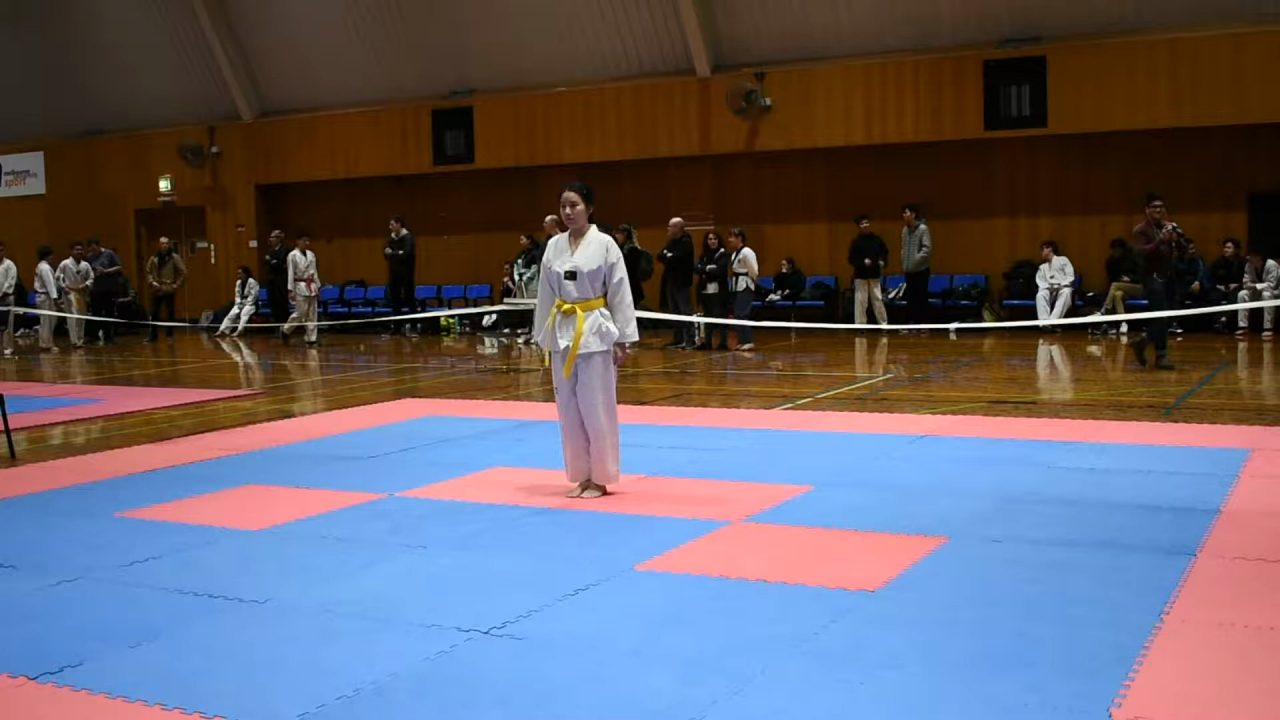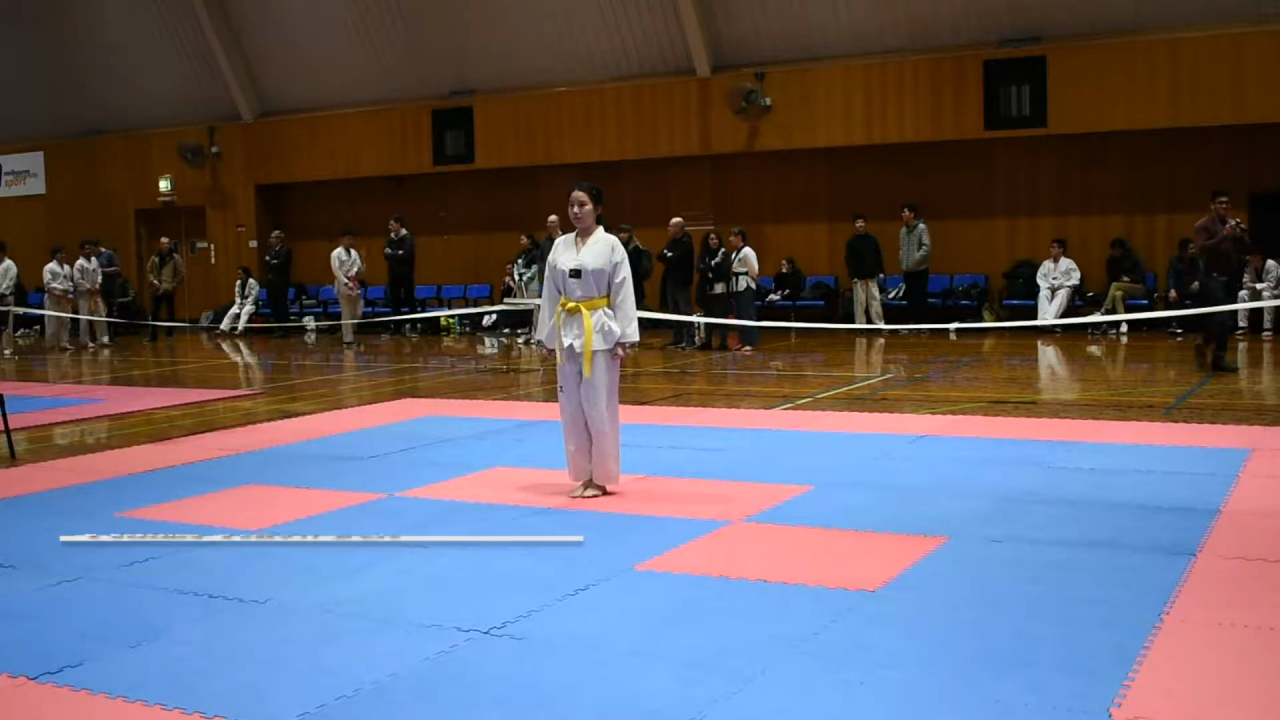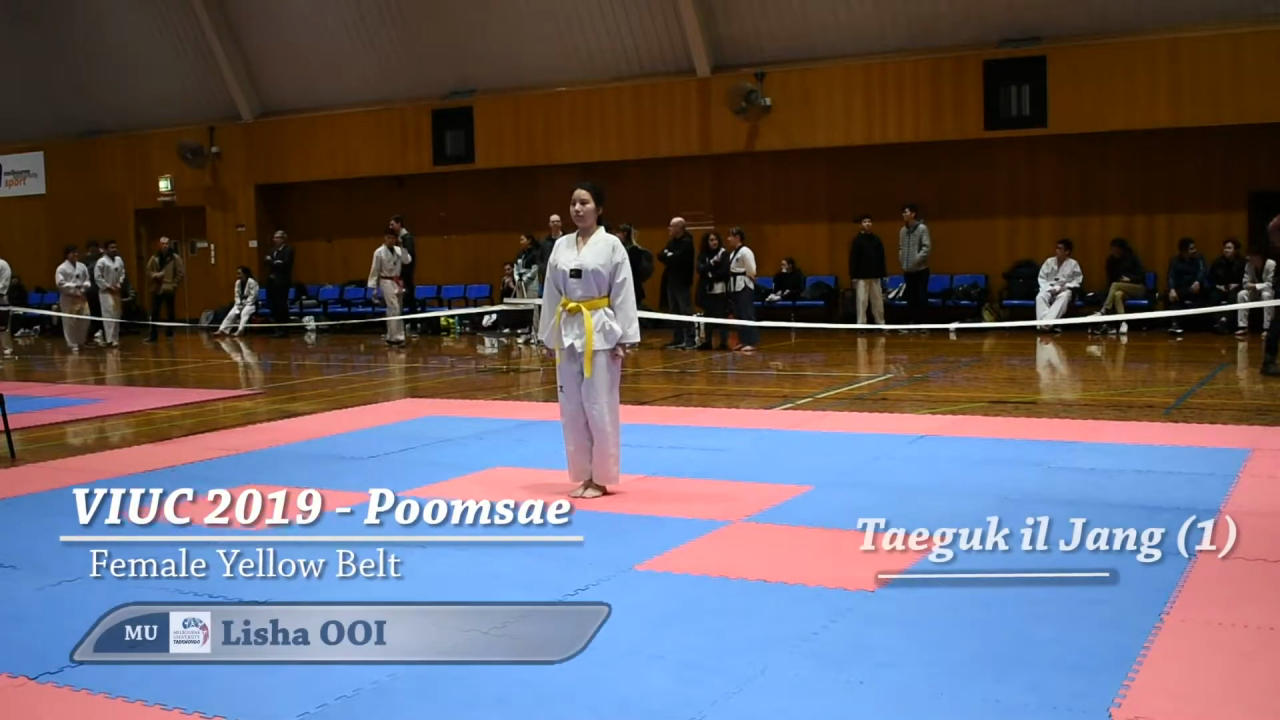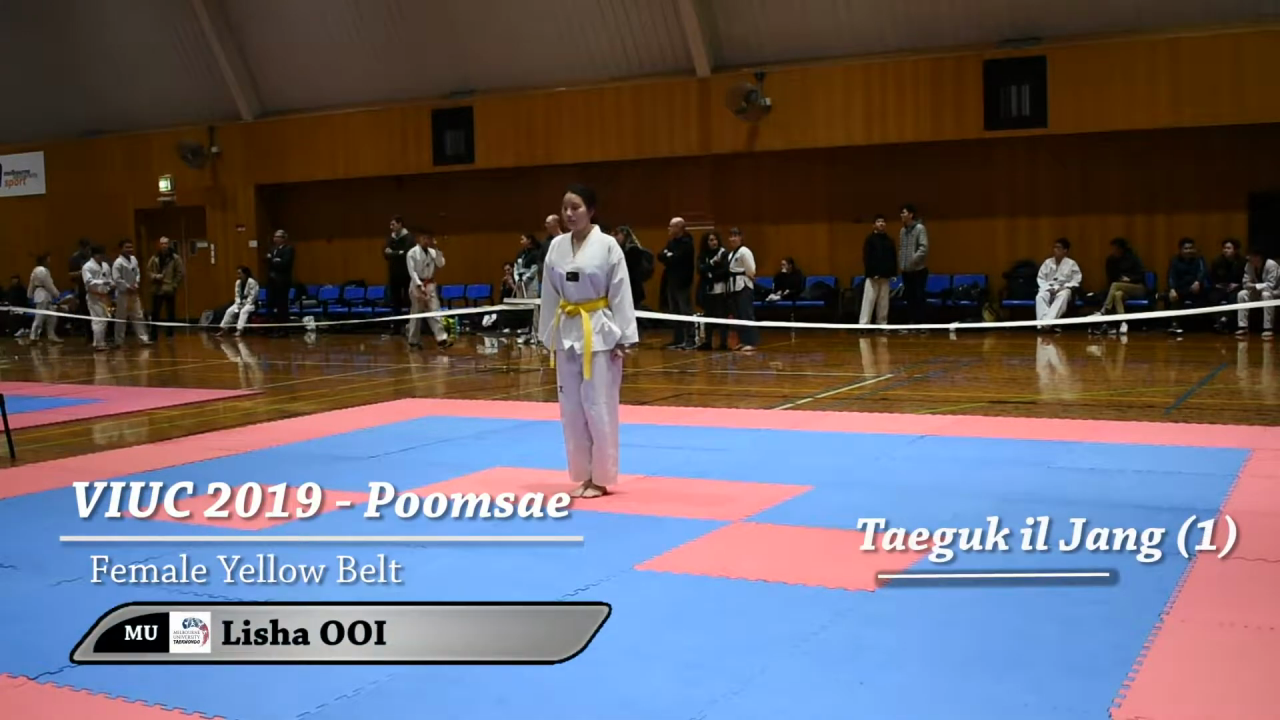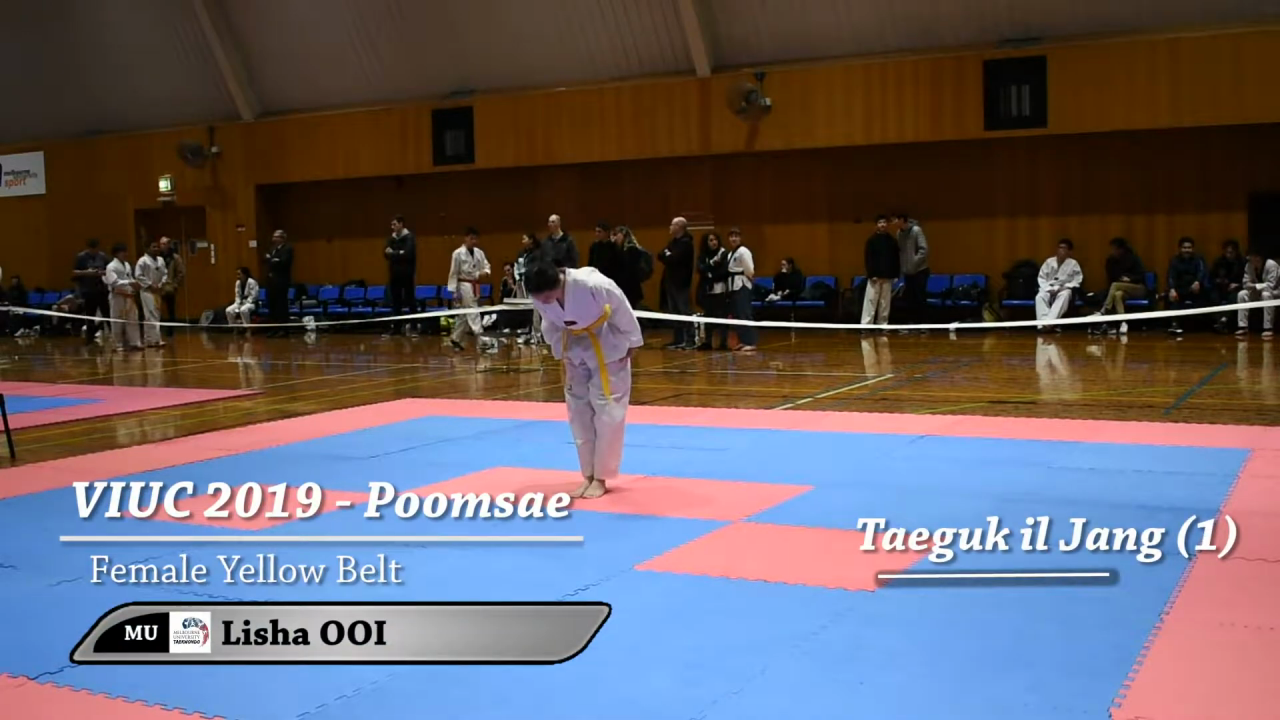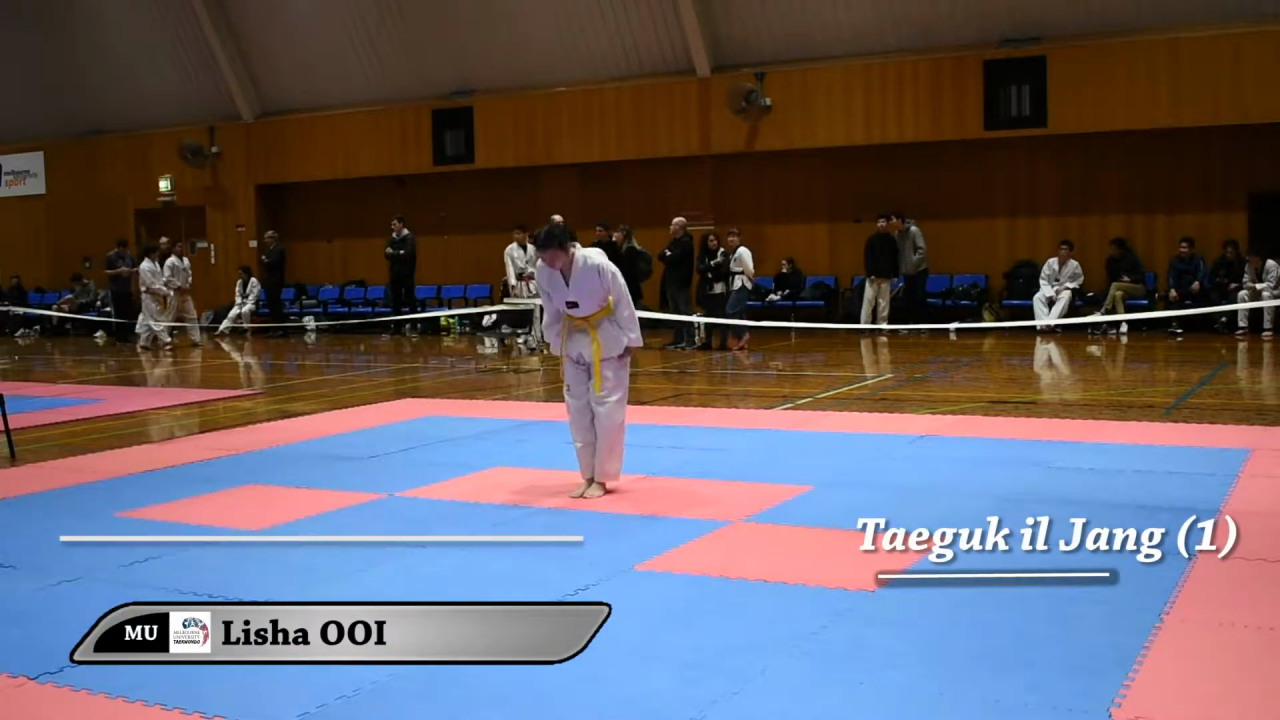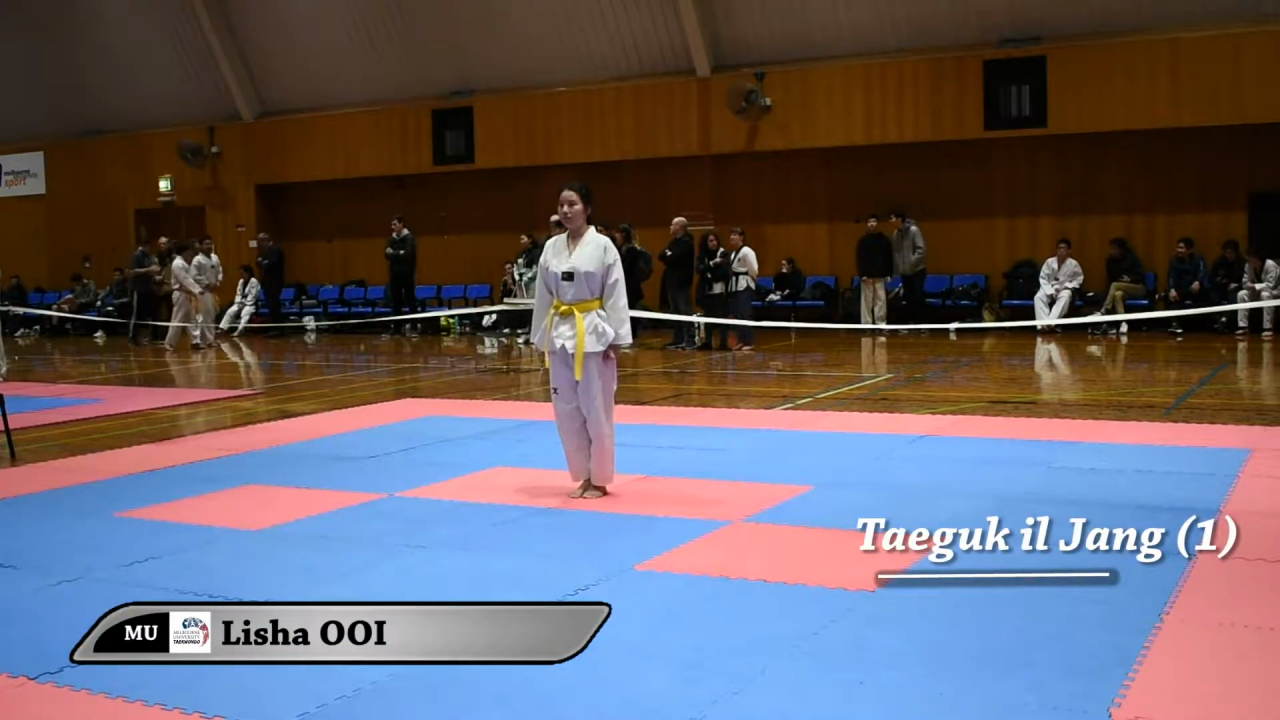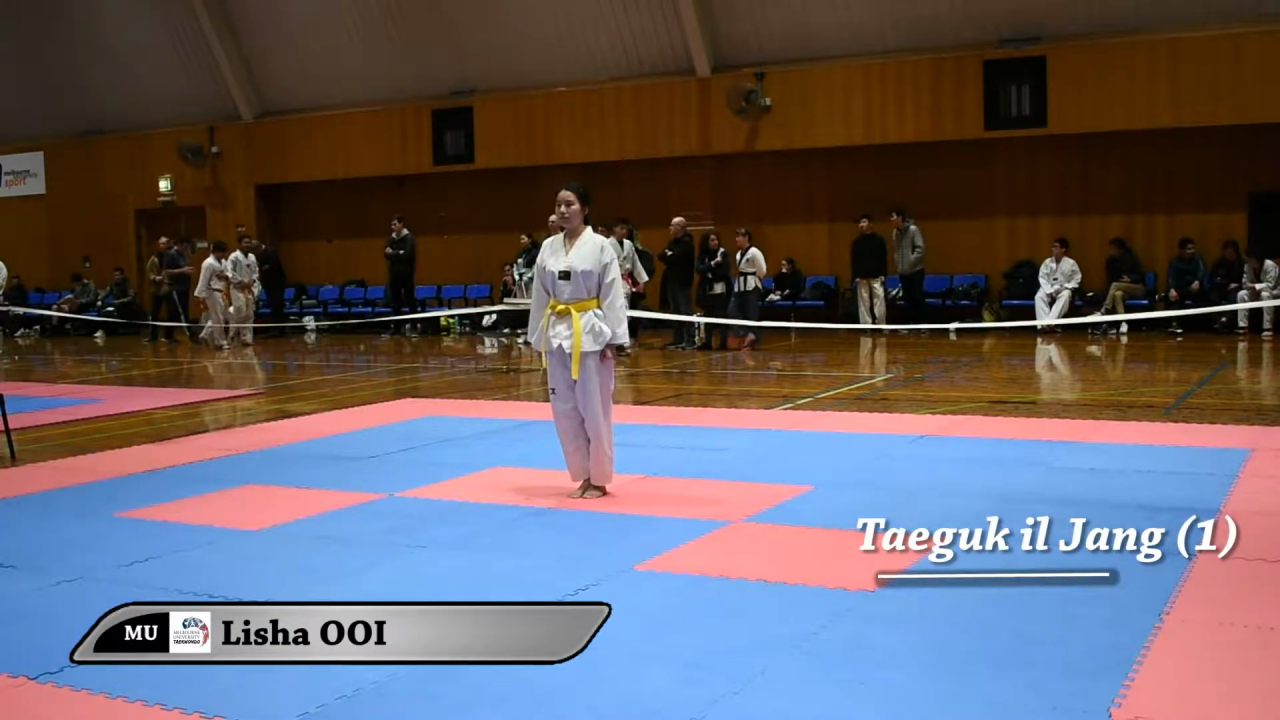
dt=0.7s
person 1, frame 1
left shoulder: (604, 244)
right shoulder: (554, 245)
left elbow: (620, 294)
right elbow: (545, 294)
left wrist: (623, 340)
right wrist: (545, 336)
left hip: (595, 333)
right hip: (562, 333)
left knee: (596, 408)
right knee: (569, 409)
left ankle: (600, 478)
right ankle: (582, 476)
person 1, frame 2
left shoulder: (611, 245)
right shoulder: (560, 245)
left elbow: (623, 294)
right elbow: (550, 293)
left wrist: (623, 339)
right wrist: (547, 337)
left hip: (599, 332)
right hip: (567, 332)
left knee: (599, 407)
right knee: (572, 408)
left ankle: (601, 478)
right ankle: (584, 475)
person 1, frame 3
left shoulder: (611, 245)
right shoulder: (561, 245)
left elbow: (623, 294)
right elbow: (552, 293)
left wrist: (623, 339)
right wrist: (549, 336)
left hip: (600, 332)
right hip: (568, 332)
left knee: (600, 406)
right knee: (572, 408)
left ankle: (601, 478)
right ankle: (584, 475)
person 1, frame 4
left shoulder: (607, 245)
right shoulder: (556, 246)
left elbow: (621, 295)
right elbow: (549, 295)
left wrist: (622, 339)
right wrist: (550, 336)
left hip: (599, 333)
right hip: (567, 334)
left knee: (599, 407)
right knee: (571, 409)
left ankle: (601, 479)
right ankle: (584, 476)
person 1, frame 5
left shoulder: (591, 284)
right shoulder: (541, 296)
left elbow: (621, 309)
left wrist: (631, 342)
right wrist: (561, 350)
left hip: (608, 345)
right hip: (576, 347)
left knee: (607, 409)
right knee: (579, 410)
left ankle: (601, 477)
right ankle: (589, 475)
person 1, frame 6
left shoulder: (597, 264)
right shoulder: (543, 271)
left elbow: (623, 304)
right elbow: (551, 313)
left wrist: (630, 343)
right wrist: (558, 346)
left hip: (607, 340)
right hip: (574, 342)
left knee: (607, 409)
right knee: (578, 410)
left ankle: (602, 478)
right ankle: (588, 475)
person 1, frame 7
left shoulder: (603, 246)
right shoulder: (551, 247)
left elbow: (615, 296)
right elbow: (543, 296)
left wrist: (615, 340)
right wrist: (544, 339)
left hip: (593, 334)
right hip: (560, 334)
left knee: (596, 409)
right knee: (566, 410)
left ankle: (599, 479)
right ankle: (584, 476)
person 1, frame 8
left shoulder: (600, 245)
right shoulder: (548, 247)
left elbow: (613, 295)
right elbow: (541, 296)
left wrist: (612, 340)
right wrist: (541, 338)
left hip: (590, 333)
right hip: (557, 334)
left knee: (594, 408)
right knee: (565, 409)
left ankle: (599, 479)
right ankle: (583, 476)
